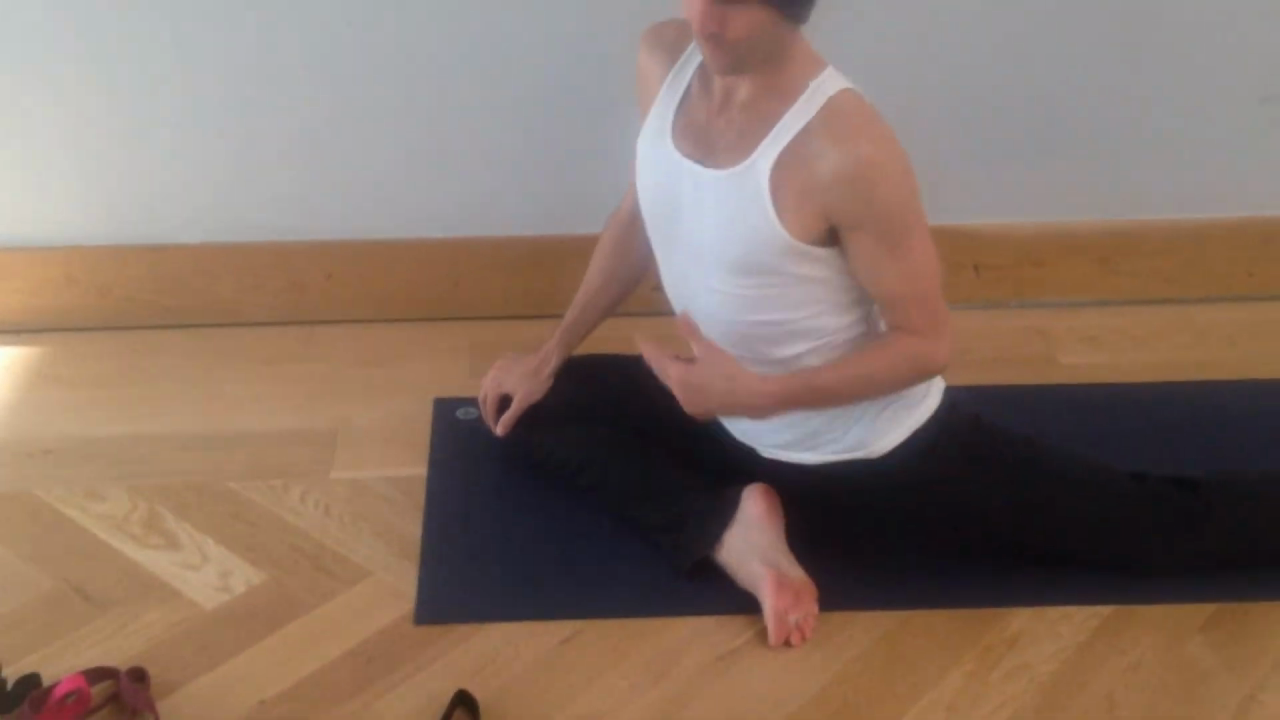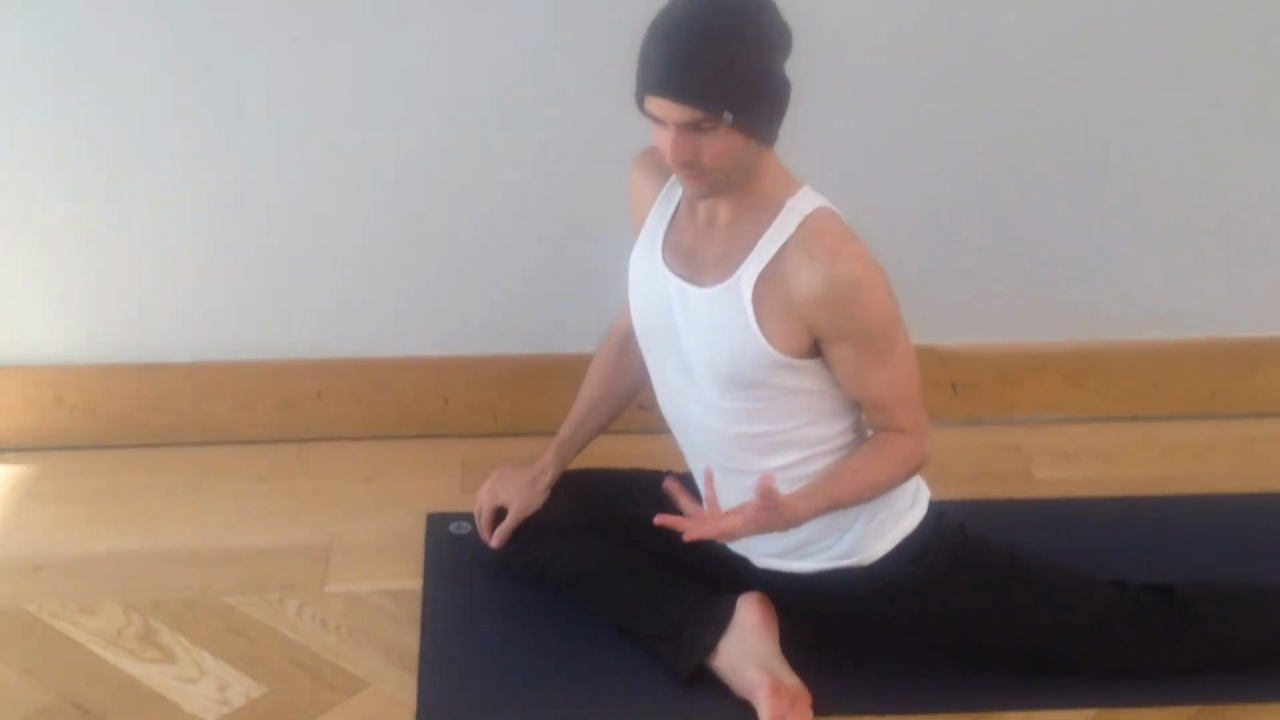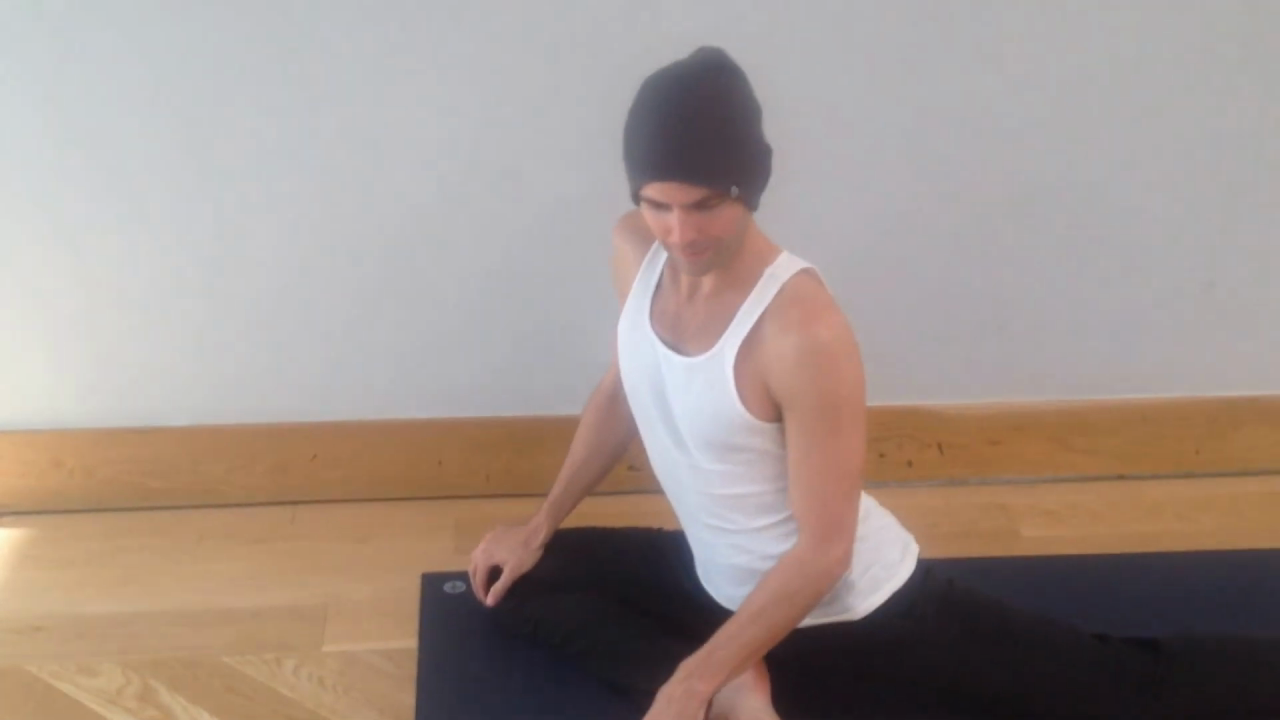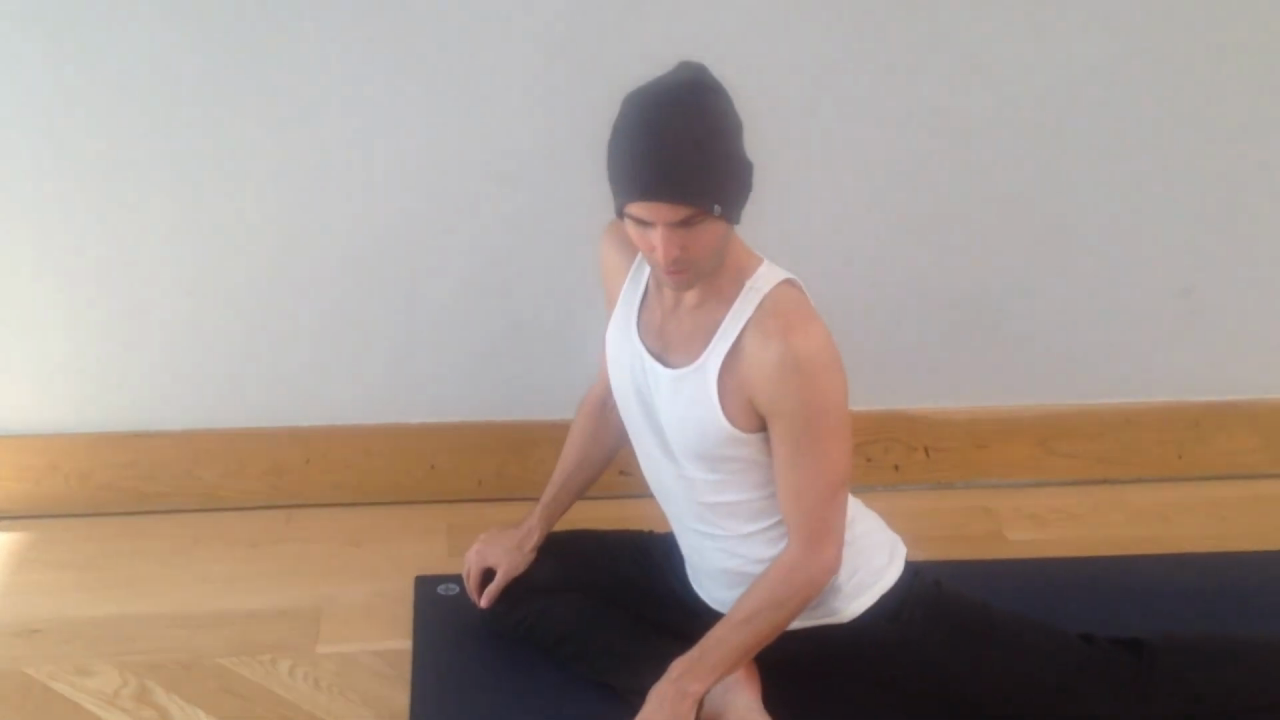
dt=0.5s
person 1, frame 1
left shoulder: (844, 149)
left elbow: (923, 339)
right elbow: (643, 213)
left wrist: (757, 393)
right wrist: (553, 350)
left hip: (876, 445)
right hip: (730, 417)
left knee: (1152, 524)
right knee: (531, 409)
right ankle: (725, 527)
person 1, frame 2
left shoulder: (823, 265)
right shoulder: (651, 184)
left elbow: (906, 435)
right elbow: (639, 332)
left wrist: (776, 514)
right wrist: (549, 465)
left hip: (863, 559)
right hip: (729, 528)
left knee: (1130, 631)
right knee: (524, 527)
right ankle: (725, 633)
person 1, frame 3
left shoulder: (802, 331)
right shoulder: (634, 249)
left elbow: (824, 552)
right elbow: (623, 390)
right wrist: (541, 523)
left hip: (857, 611)
right hip: (723, 580)
right knee: (519, 581)
person 1, frame 4
left shoulder: (784, 340)
right shoulder: (622, 258)
left elbow: (814, 557)
right elbow: (613, 394)
right wrist: (534, 525)
left hip: (846, 614)
right hip: (713, 582)
right knee: (513, 582)
